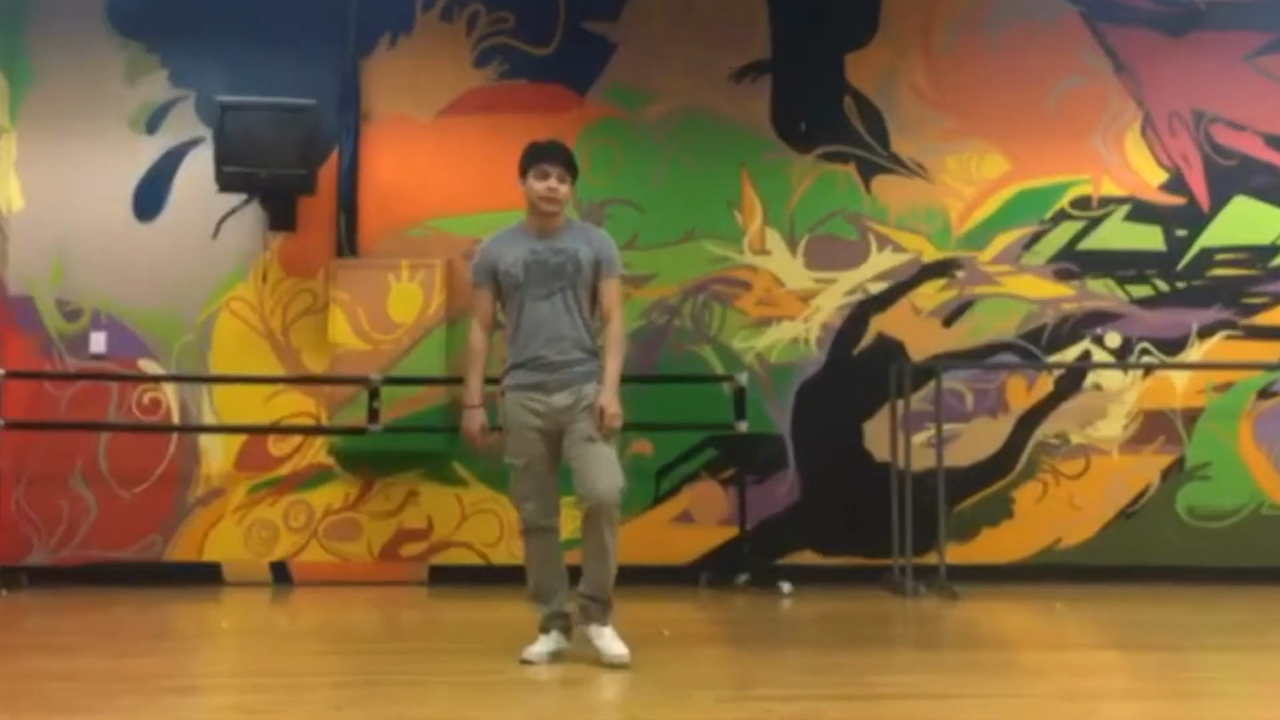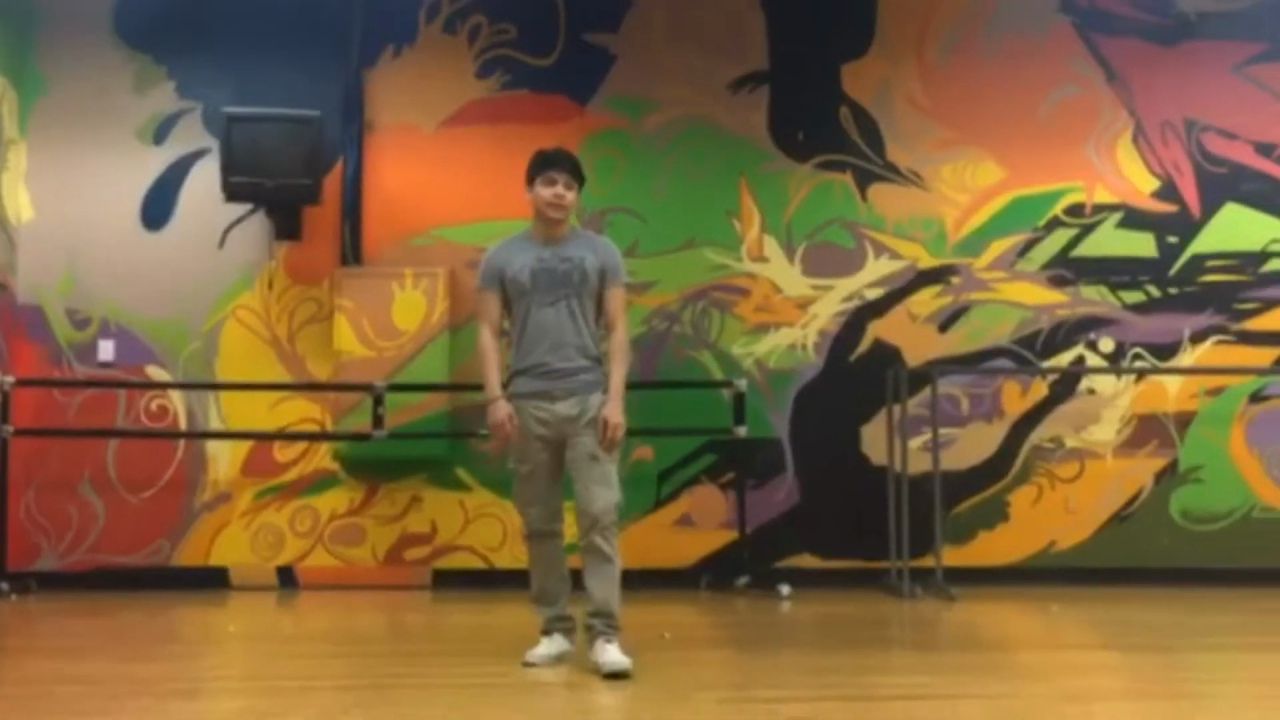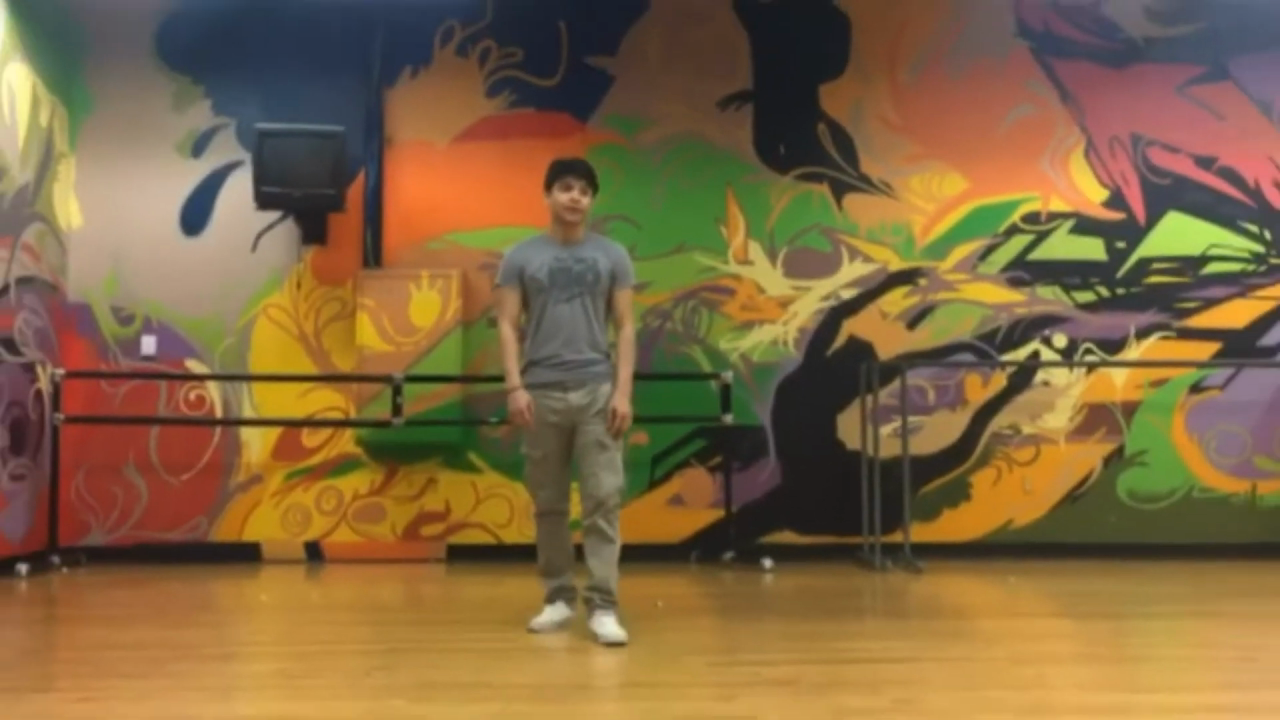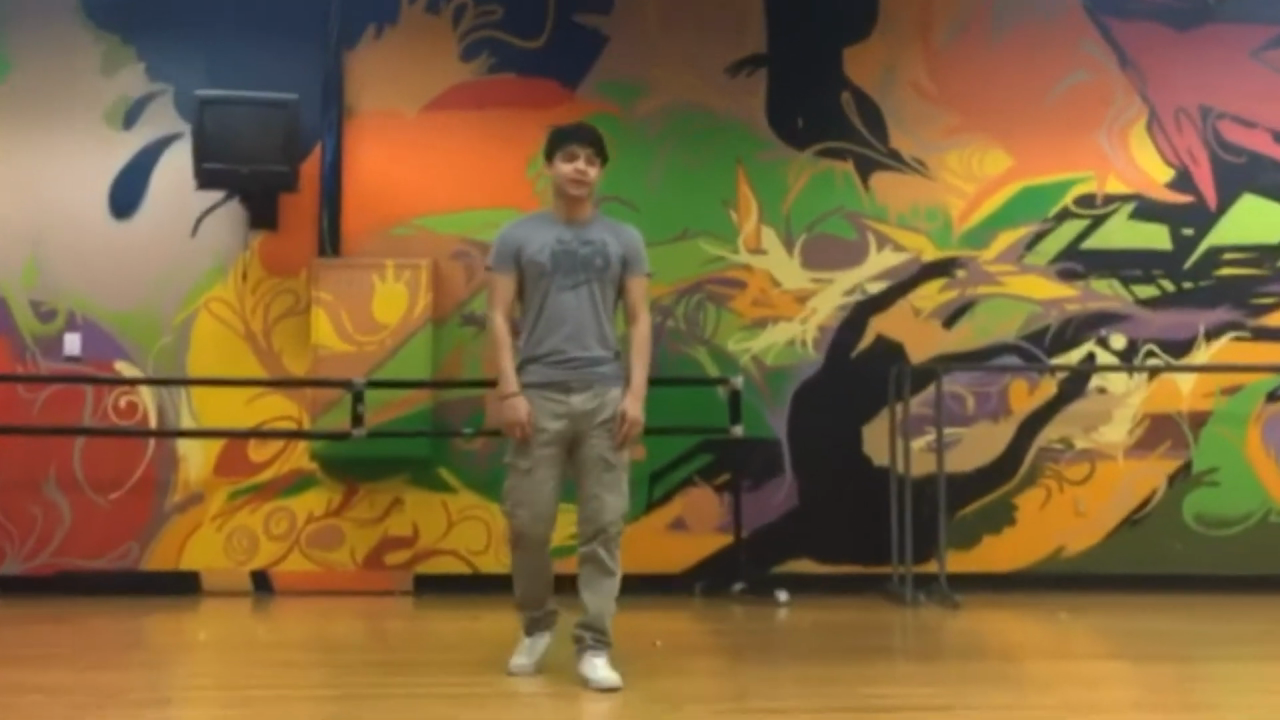
dt=0.2s
person 1, frame 1
left shoulder: (597, 244)
right shoulder: (495, 251)
left elbow: (612, 321)
right elbow: (480, 328)
left wrist: (610, 389)
right wrist: (473, 401)
left hip: (585, 390)
right hip: (523, 396)
left knee: (603, 494)
right knee: (536, 516)
left ankle: (598, 614)
right ankle: (554, 625)
person 1, frame 2
left shoulder: (602, 253)
right shoulder: (501, 258)
left elbow: (616, 330)
right elbow: (488, 333)
left wrist: (615, 400)
right wrist: (495, 398)
left hip: (589, 401)
right hip: (528, 403)
left knee: (600, 514)
right knee: (540, 523)
left ankle: (603, 634)
right ankle: (556, 629)
person 1, frame 3
left shoulder: (612, 255)
right shoulder: (520, 256)
left elbow: (625, 328)
right elbow: (507, 326)
left wrist: (623, 391)
right wrist: (514, 387)
left hip: (598, 392)
right hip: (542, 394)
left knee: (603, 498)
right knee: (548, 504)
left ankle: (602, 607)
right ankle: (559, 598)
person 1, frame 4
left shoulder: (624, 240)
right shoulder: (516, 237)
left elbow: (639, 321)
right elbow: (500, 318)
left wrist: (636, 394)
right wrist: (510, 392)
left hip: (604, 396)
right hip: (539, 395)
left knee: (604, 522)
right knee: (527, 521)
left ankle: (594, 645)
right ankle: (537, 625)
